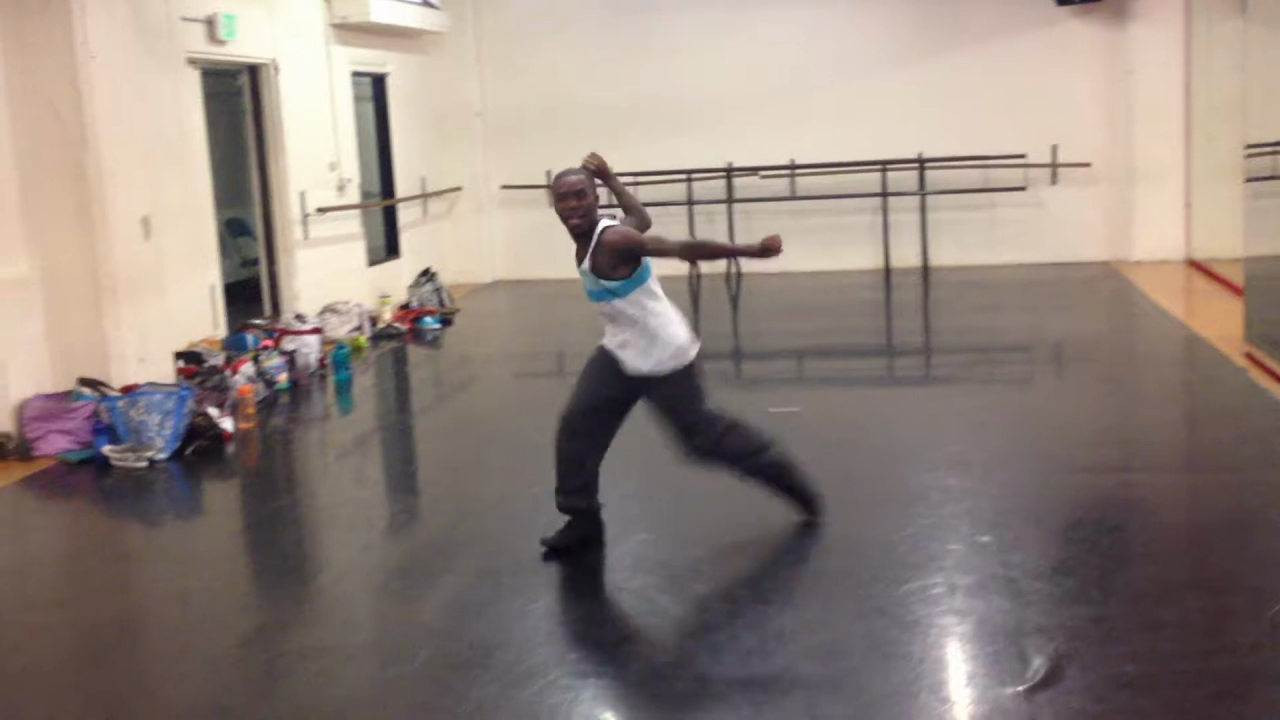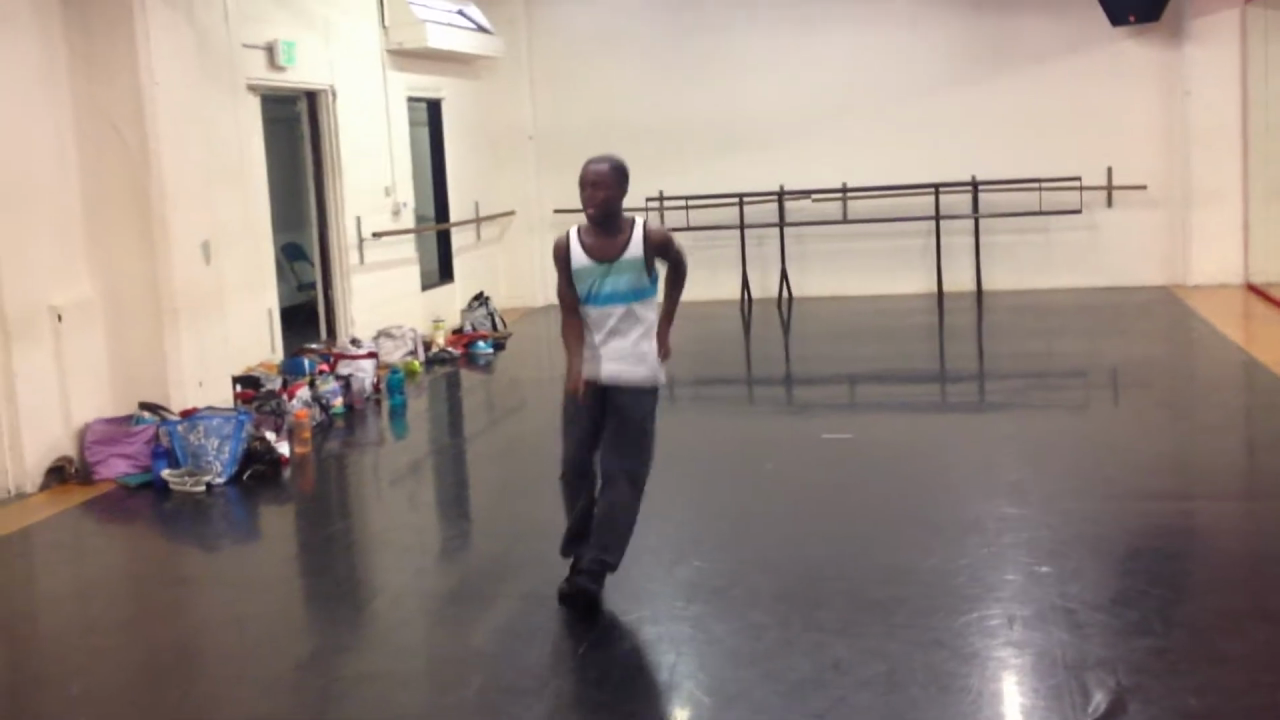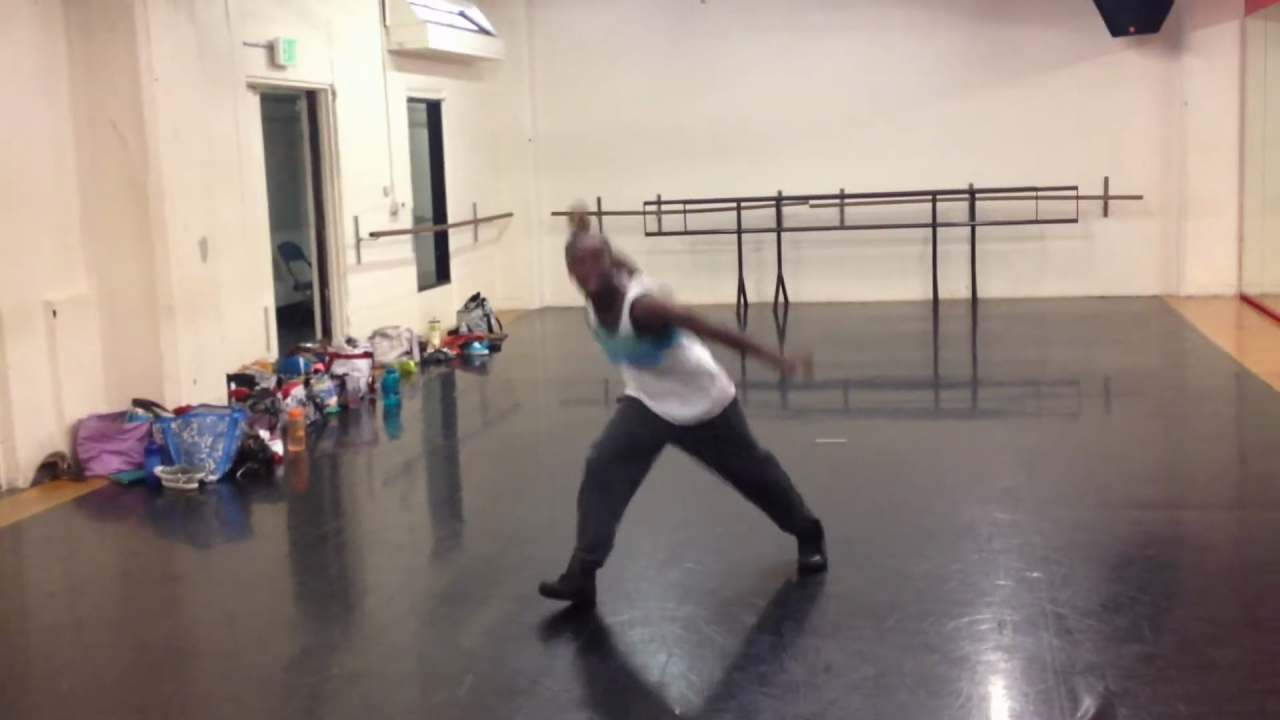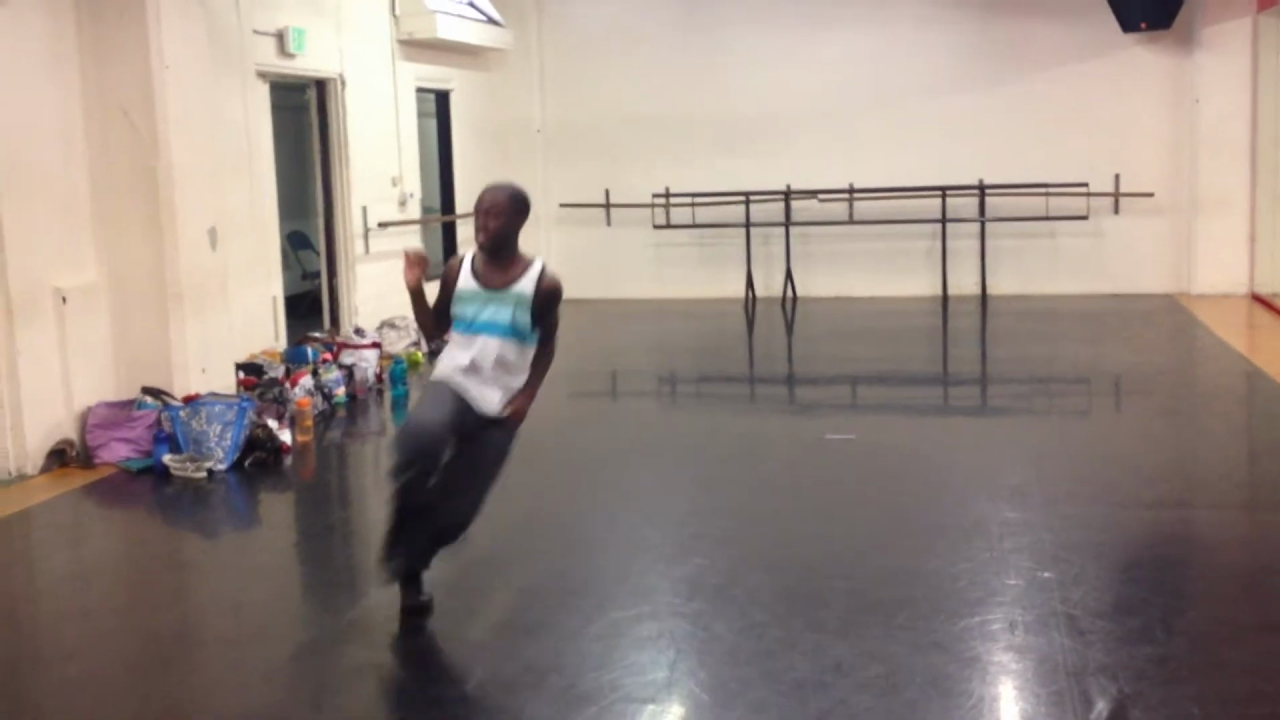
dt=0.5s
person 1, frame 1
left shoulder: (612, 240)
right shoulder: (588, 237)
left elbow: (685, 249)
right elbow: (642, 222)
left wrist: (753, 251)
right wrist: (611, 179)
left hip: (664, 355)
right hip: (621, 350)
left knee: (707, 438)
right knee: (576, 426)
left ankle: (788, 479)
right ankle: (583, 520)
person 1, frame 2
left shoulder: (650, 236)
right shoulder: (566, 247)
left elbow: (673, 279)
right elbow: (570, 314)
left wrist: (665, 326)
right wrist: (575, 368)
left hip: (634, 375)
right hip: (588, 371)
left knee: (622, 472)
right knee: (576, 465)
left ankle: (594, 572)
right ankle: (582, 559)
person 1, frame 3
left shoulder: (644, 305)
right shoulder: (595, 300)
left elbow: (711, 328)
right elbow: (618, 271)
left wrist: (776, 358)
right wrist: (581, 235)
left hip: (701, 399)
right hip: (647, 402)
left knee: (753, 470)
right knee: (603, 469)
left ankle: (807, 532)
right ankle: (581, 574)
person 1, frame 4
left shoulder: (543, 283)
right shoulder: (458, 269)
left elbow: (546, 347)
right elbow: (434, 334)
left wrist: (527, 395)
right wrist: (415, 291)
left hip: (501, 409)
right hip: (452, 385)
left knee: (458, 506)
right knee: (420, 436)
left ankle: (413, 574)
right ankle: (403, 542)
